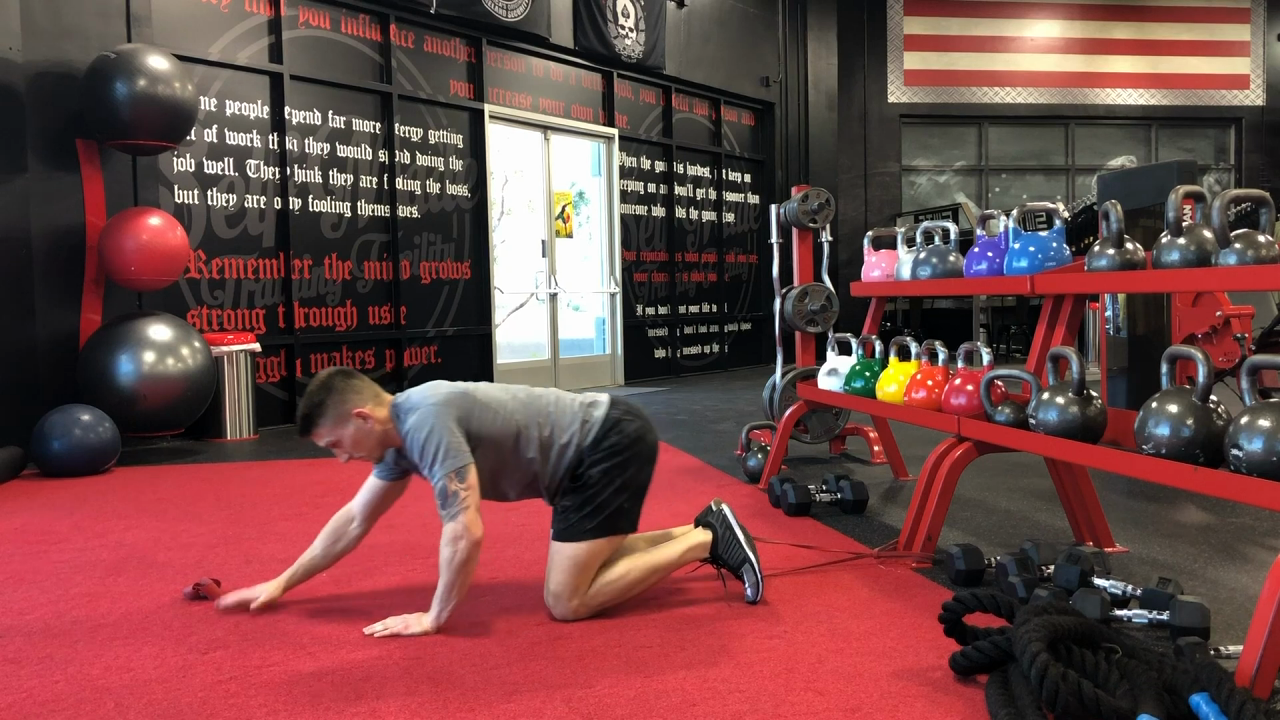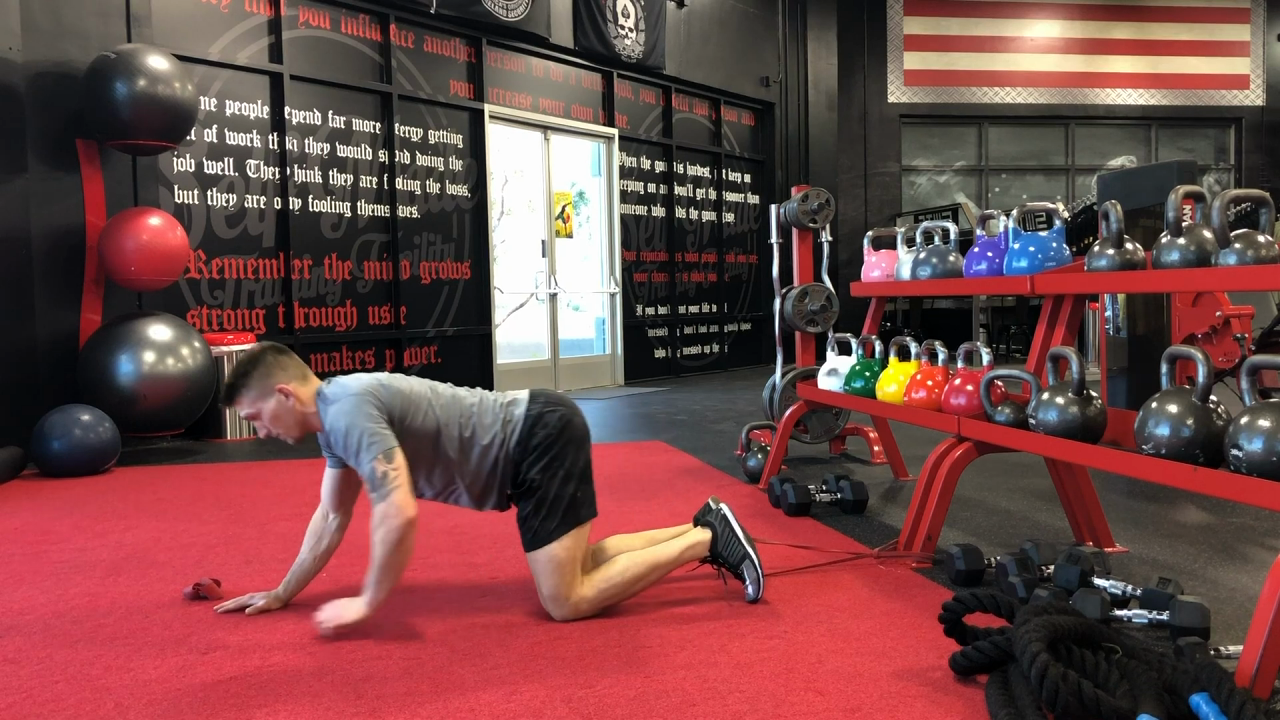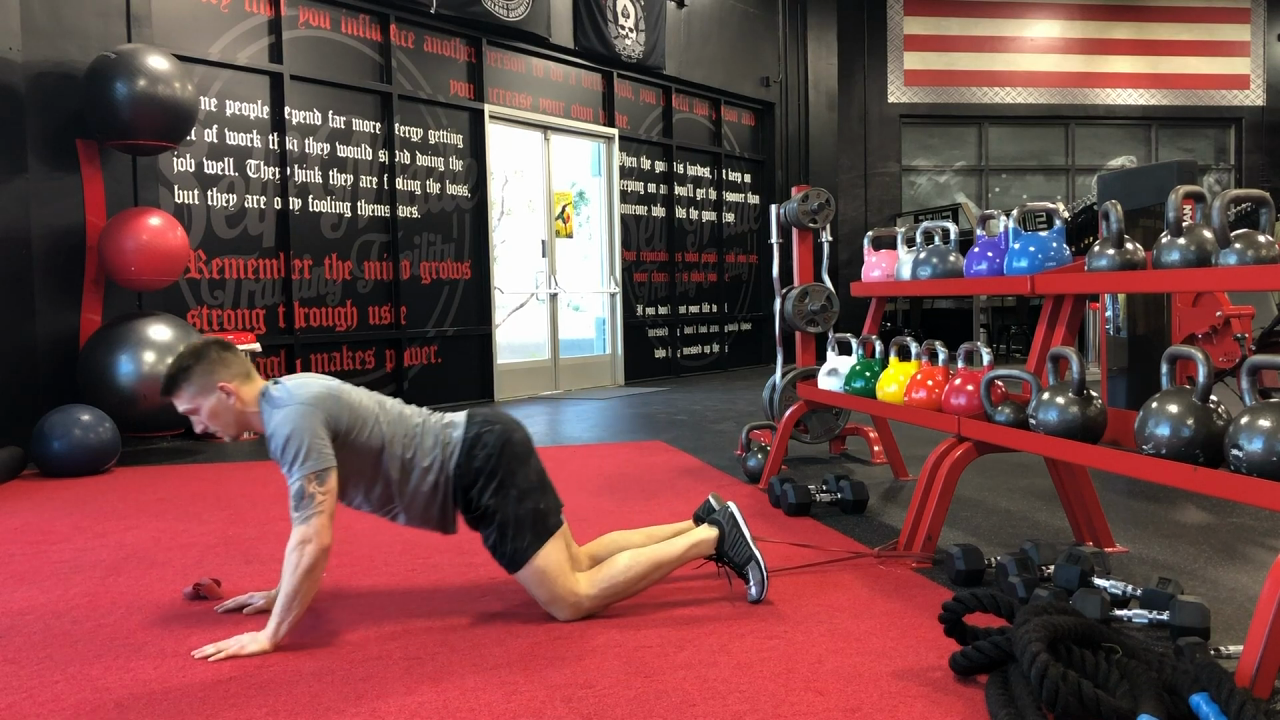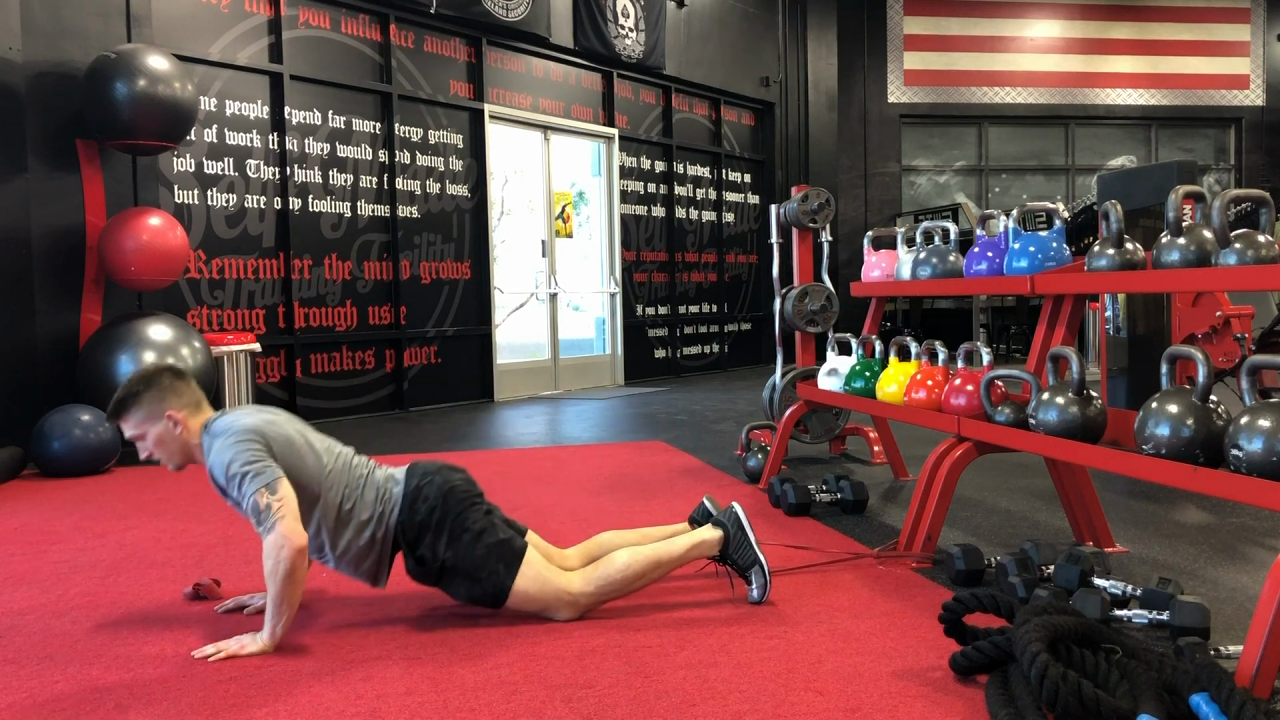
dt=0.4s
person 1, frame 1
left shoulder: (425, 421)
right shoulder: (405, 427)
left elbow: (465, 532)
right elbow: (354, 520)
left wrist: (434, 618)
right wrist: (280, 583)
left hip: (611, 443)
right hip: (598, 443)
left knee: (566, 601)
right knee: (576, 569)
left ankle: (706, 541)
right ankle: (702, 530)
person 1, frame 2
left shoulder: (345, 411)
right shoulder: (339, 409)
left elbow: (399, 514)
right elbow: (332, 516)
left wrist: (369, 602)
right wrist: (281, 592)
left hip: (540, 438)
right hip: (540, 431)
left knee: (567, 602)
right knee: (576, 570)
left ankle: (706, 541)
right ankle: (703, 528)
person 1, frame 3
left shoulder: (291, 417)
right shoulder: (290, 397)
left elbow: (313, 541)
right elbow: (310, 518)
left wrist: (270, 635)
right wrist: (279, 594)
left hip: (483, 462)
right hip: (484, 448)
left knee: (570, 600)
right knee: (575, 564)
left ankle: (711, 539)
right ankle: (703, 525)
person 1, frame 4
left shoulder: (228, 447)
right shoulder: (245, 422)
left elbow: (290, 543)
left wrist: (270, 636)
right wrist: (277, 593)
left hip: (427, 519)
right hip: (425, 495)
left knee: (572, 597)
right knee: (570, 562)
left ankle: (713, 539)
right ankle: (699, 525)
